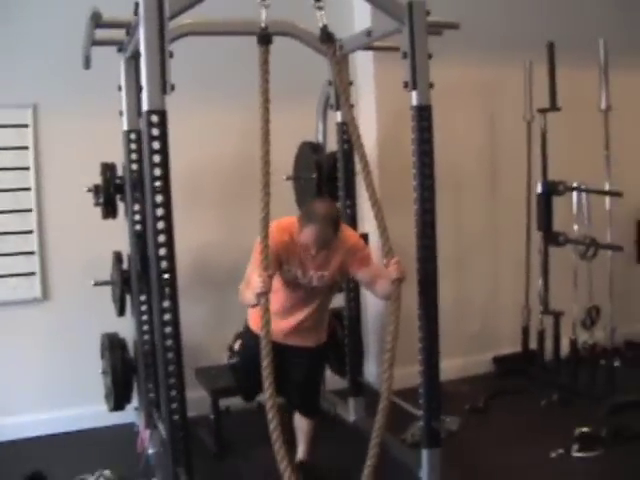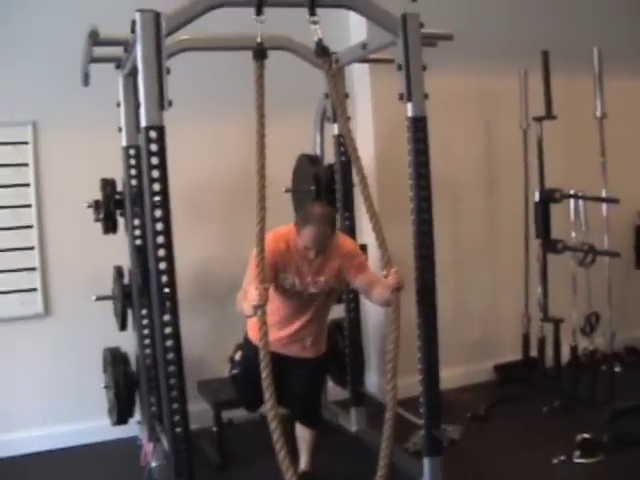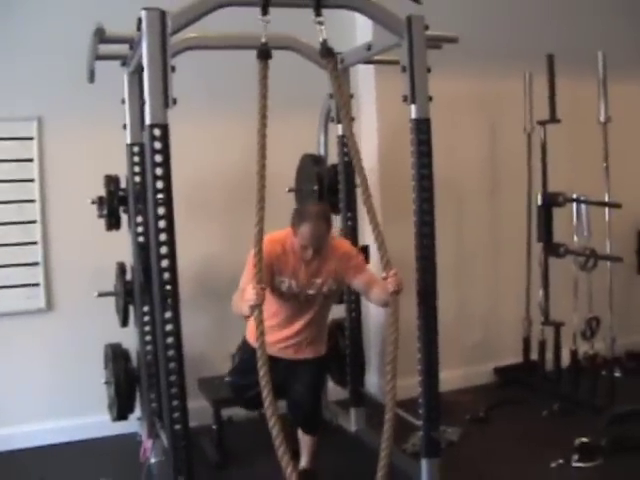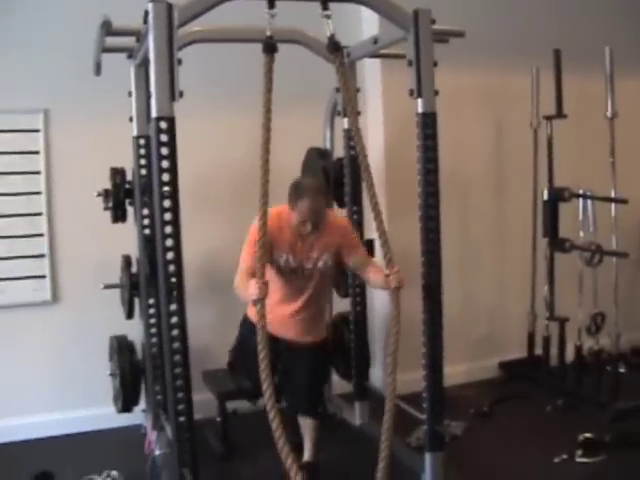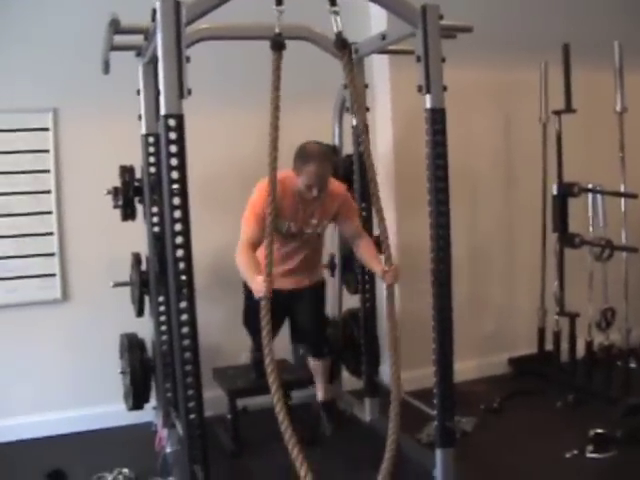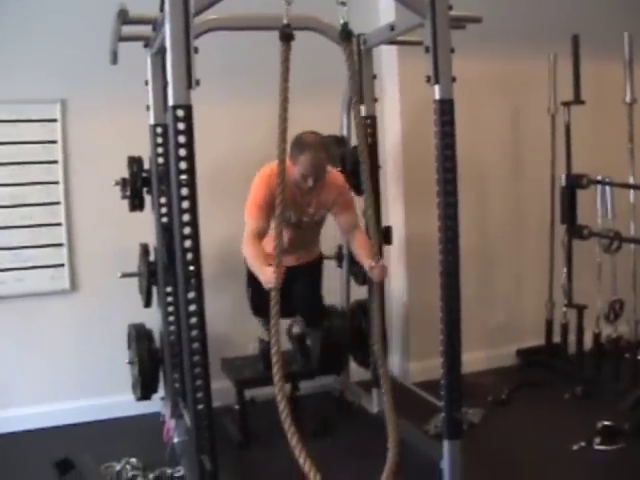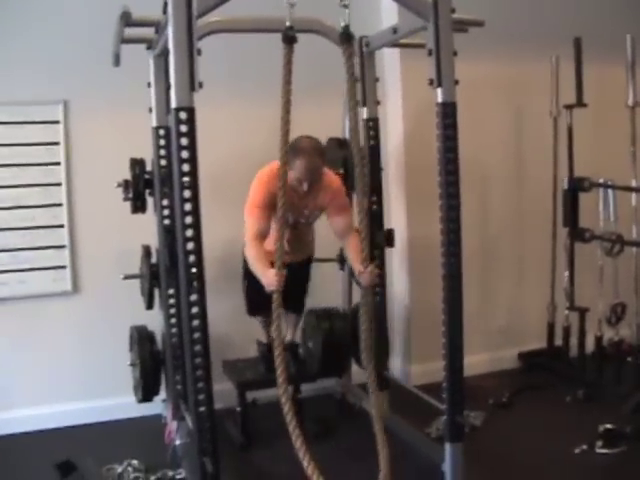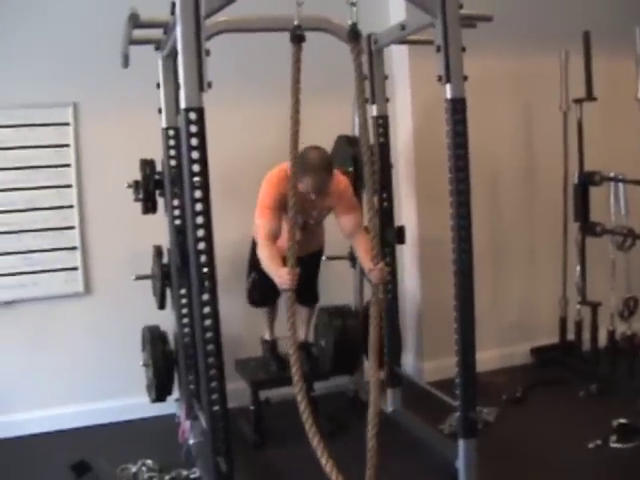
dt=0.2s
person 1, frame 1
left shoulder: (349, 243)
right shoulder: (278, 234)
left elbow: (376, 283)
right elbow: (246, 290)
left wrist: (391, 279)
right wrist: (254, 293)
left hip: (309, 337)
right hip: (265, 329)
left knee: (305, 401)
right ankle: (242, 347)
person 1, frame 2
left shoulder: (345, 250)
right shoulder: (274, 243)
left elbow: (373, 289)
right elbow: (243, 298)
left wrist: (389, 288)
right wrist: (250, 304)
left hip: (308, 347)
right hip: (263, 340)
left knee: (306, 410)
right knee: (249, 395)
right ankle: (243, 359)
person 1, frame 3
left shoulder: (342, 252)
right shoulder: (271, 247)
left elbow: (372, 288)
right elbow: (239, 301)
left wrist: (387, 291)
right wrist: (247, 304)
left hip: (308, 350)
right hip: (263, 342)
left knee: (307, 414)
right knee: (242, 392)
person 1, frame 4
left shoulder: (338, 226)
right shoulder: (269, 225)
left elbow: (363, 265)
right elbow: (243, 277)
left wrist: (384, 281)
right wrist: (249, 293)
left hip: (309, 329)
right hip: (263, 322)
left knee: (307, 398)
right knee: (244, 372)
person 1, frame 5
left shoulder: (338, 193)
right shoulder: (269, 190)
left elbow: (356, 235)
right elbow: (244, 246)
left wrist: (379, 267)
right wrist: (256, 280)
left hip: (308, 279)
right hip: (267, 278)
left knee: (316, 340)
right knee: (260, 334)
left ankle: (323, 397)
right ankle: (258, 359)
person 1, frame 6
left shoulder: (336, 183)
right shoulder: (268, 179)
left elbow: (352, 230)
right elbow: (250, 238)
left wrist: (369, 263)
right wrist: (264, 272)
left hip: (307, 256)
right hip: (269, 256)
left knee: (312, 312)
right knee: (266, 309)
person 1, frame 7
left shoulder: (332, 185)
right shoulder: (267, 181)
left elbow: (346, 233)
right elbow: (253, 239)
left wrist: (360, 268)
right wrist: (265, 276)
left hip: (300, 252)
right hip: (265, 251)
left knee: (295, 301)
right knee: (261, 302)
left ankle: (290, 343)
right ankle: (267, 341)
person 1, frame 8
left shoulder: (340, 186)
right shoulder: (276, 183)
left elbow: (355, 232)
right elbow: (265, 241)
left wrist: (370, 266)
right wrist: (277, 274)
left hip: (310, 246)
right hip: (274, 246)
left knee: (307, 295)
right knee: (264, 293)
left ankle: (303, 342)
right ankle: (269, 338)
